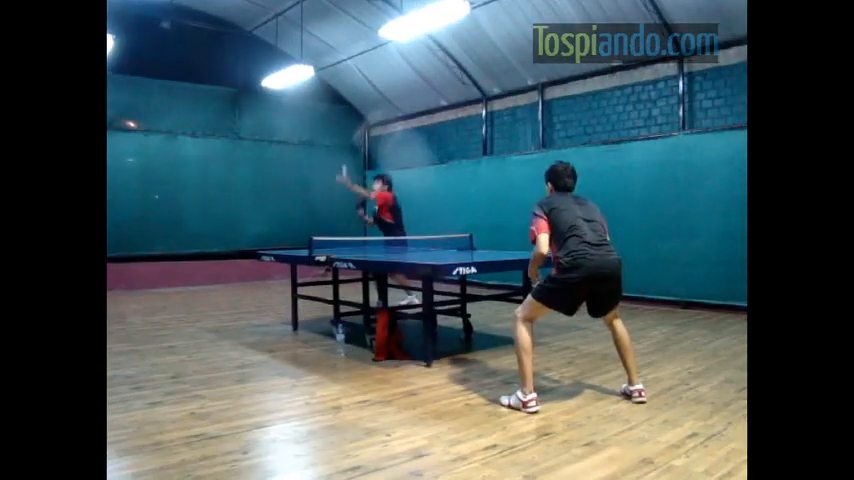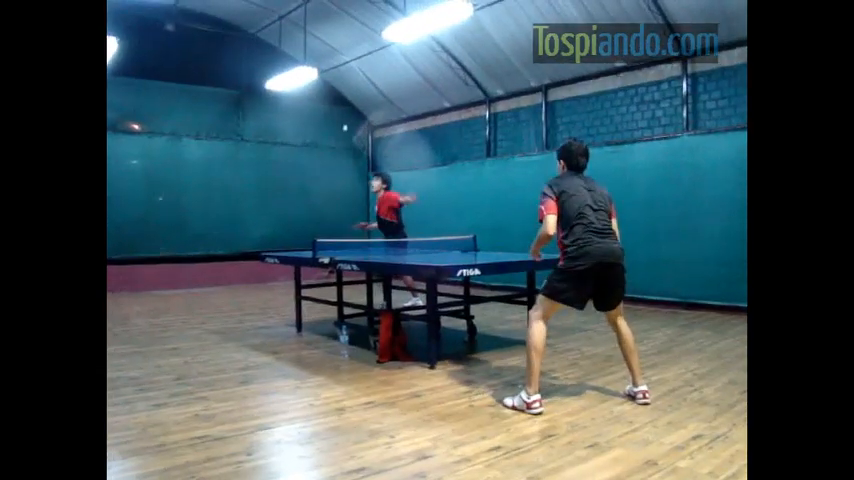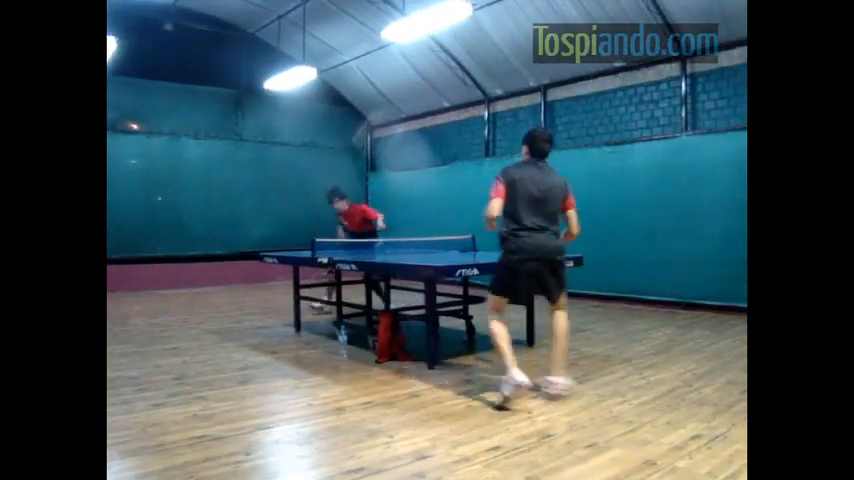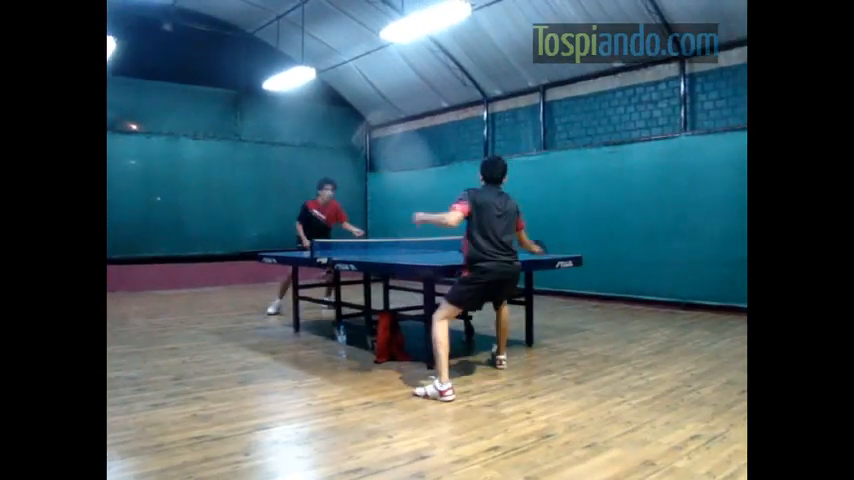
dt=0.5s
person 1, frame 1
left shoulder: (545, 206)
right shoulder: (591, 206)
left elbow: (542, 249)
left wrist: (532, 270)
left hip: (575, 267)
right hip: (610, 264)
left knee: (523, 317)
right knee: (613, 319)
left ankle: (527, 395)
right ankle: (635, 386)
person 1, frame 2
left shoulder: (554, 186)
right shoulder: (601, 190)
left elbow: (549, 230)
left wrist: (534, 248)
left hip: (580, 258)
right hip: (613, 255)
left knee: (537, 316)
right knee: (617, 319)
left ankle: (531, 395)
right ankle: (639, 387)
person 1, frame 3
left shoulder: (509, 173)
right shoulder: (560, 181)
left elbow: (492, 214)
right elbow: (574, 230)
left wrist: (489, 223)
left hip: (518, 251)
right hip: (551, 251)
left knee: (495, 314)
right knee: (559, 309)
left ankle: (513, 373)
right ankle: (556, 377)
person 1, frame 4
left shoulder: (472, 196)
right shoulder: (512, 204)
left elbow: (451, 220)
right elbow: (524, 242)
left wrist: (424, 217)
right wrist: (535, 248)
left hip: (481, 271)
right hip: (510, 271)
left knee: (440, 319)
right knee: (501, 303)
left ankle: (443, 384)
right ankle: (500, 355)
person 2, frame 1
left shoulder: (388, 197)
right shoulder: (381, 201)
left elbow: (367, 195)
right elbow: (376, 221)
left wrist: (348, 183)
right wrist: (365, 217)
left ankle: (411, 297)
person 2, frame 2
left shoulder: (390, 196)
right shoulder: (380, 201)
left elbow: (402, 200)
left wrist: (408, 199)
right wrist: (368, 225)
left hip: (397, 239)
right hip: (391, 239)
left ankle: (416, 299)
right ankle: (415, 298)
person 2, frame 3
left shoulder: (360, 209)
right shoulder: (339, 213)
left elbow: (379, 215)
left wrist: (380, 222)
right wrist: (342, 237)
left knee: (370, 277)
right knee: (332, 270)
right ankle: (327, 301)
person 2, frame 4
left shoulder: (335, 207)
right shoulder: (308, 205)
left elbow: (344, 223)
right elbow: (298, 224)
left wrist: (354, 230)
right wrist: (304, 239)
right hip: (306, 244)
left knee: (332, 270)
left ankle: (327, 299)
right ankle: (277, 302)
